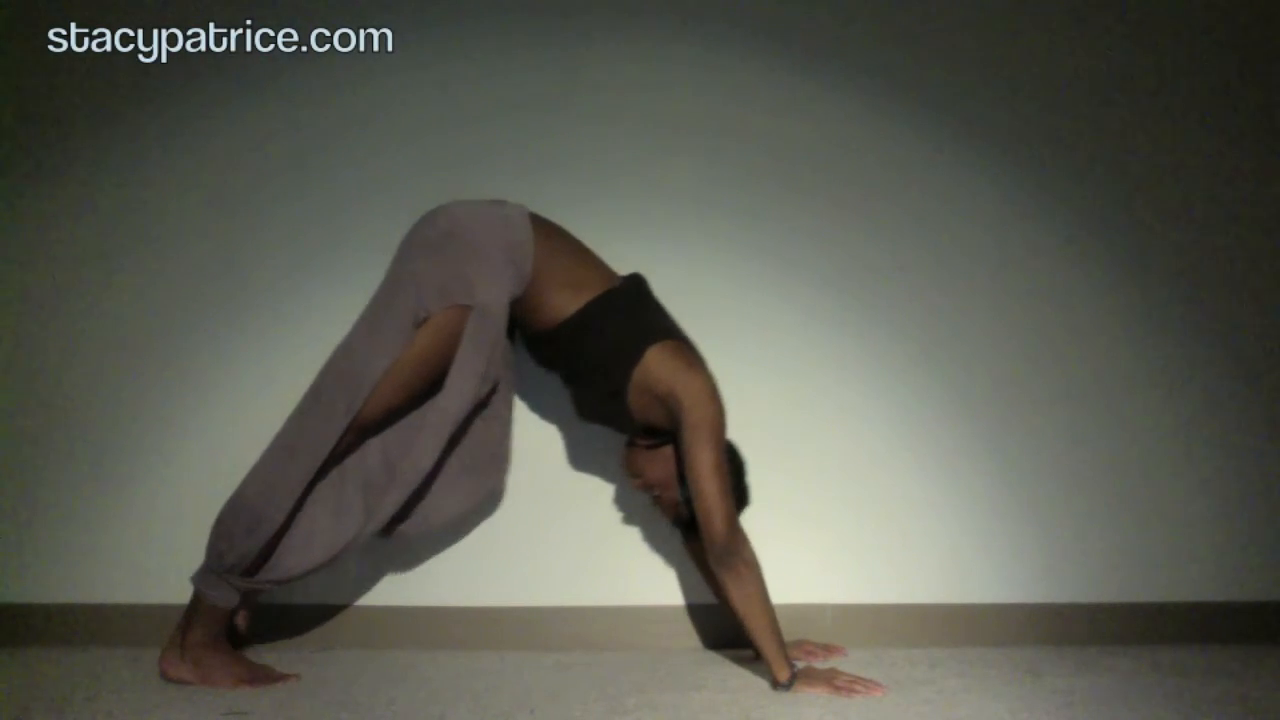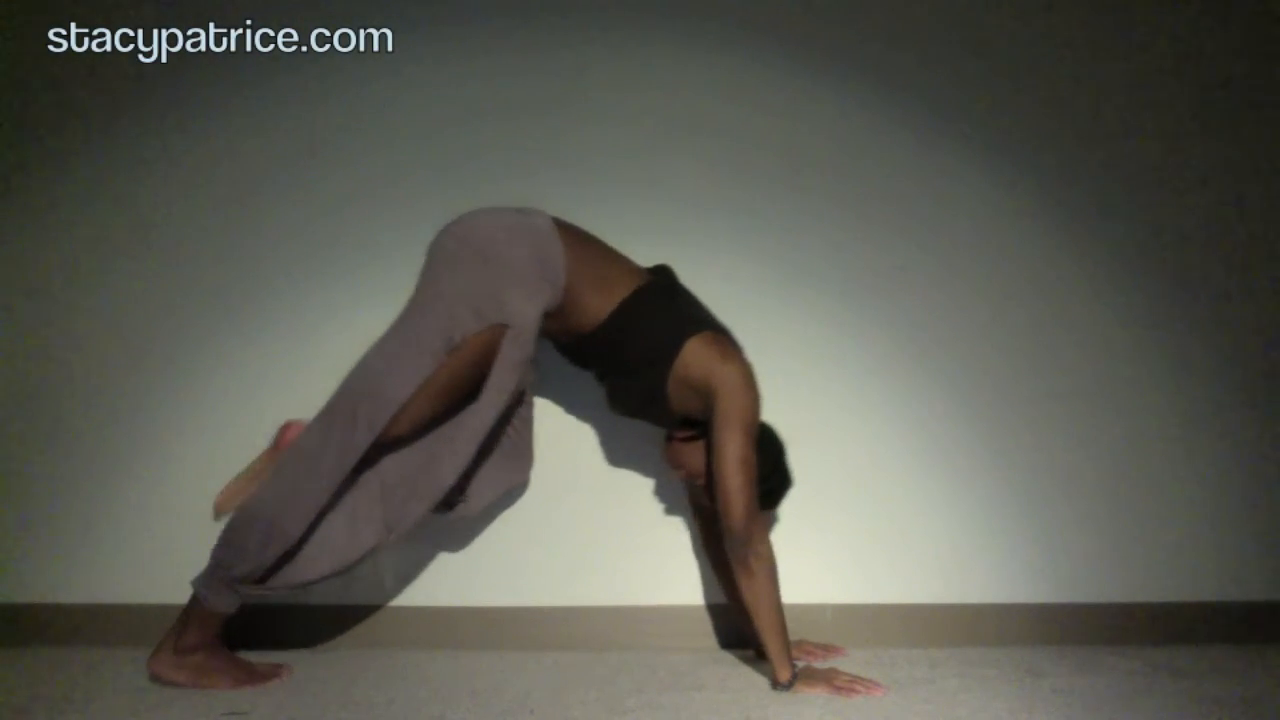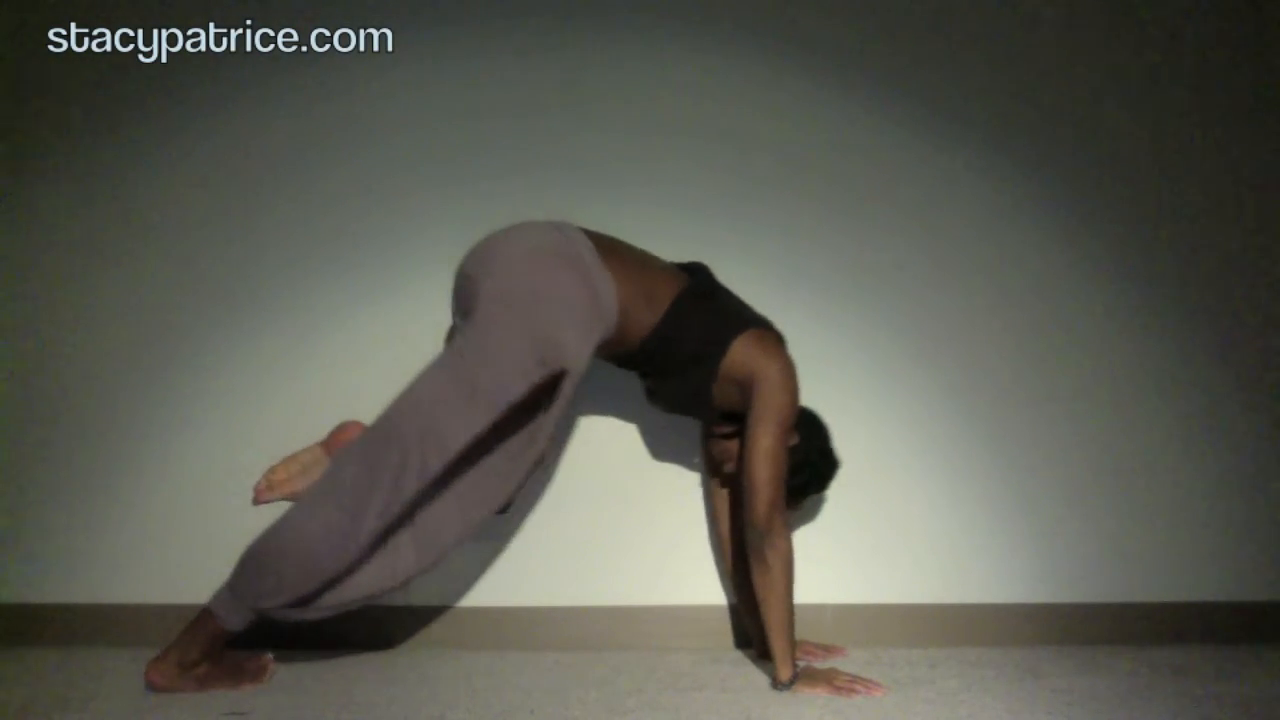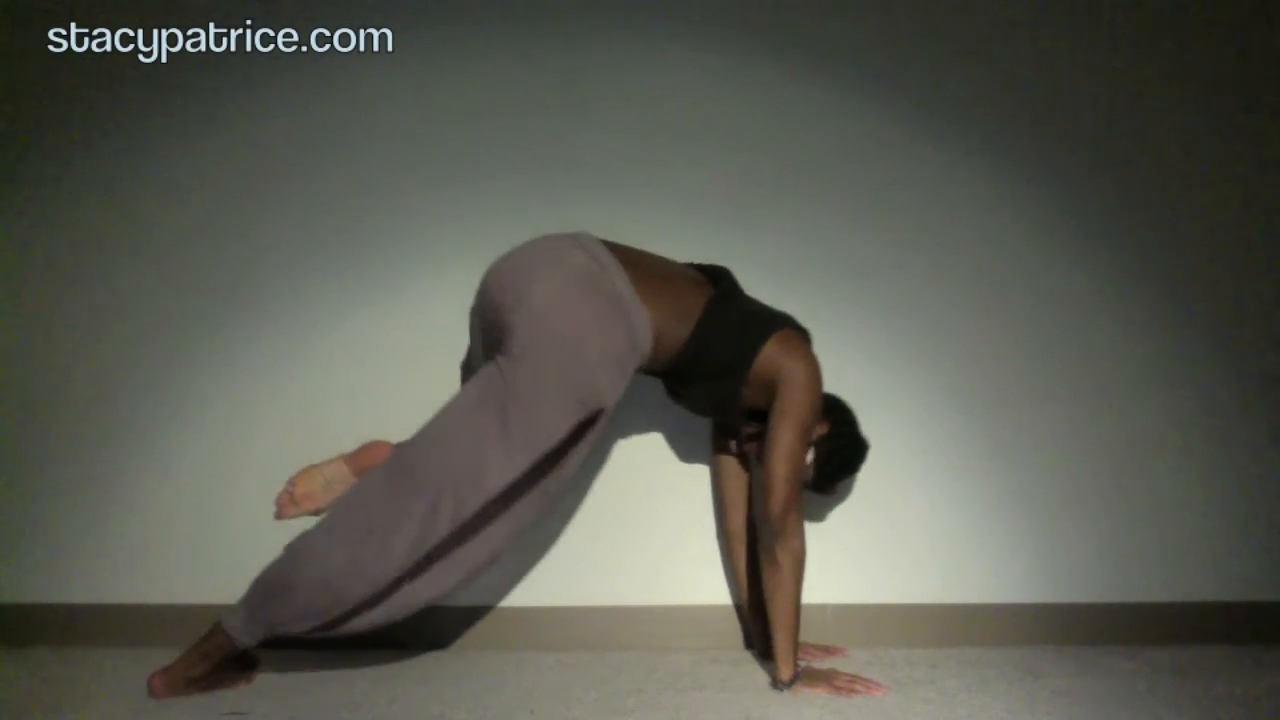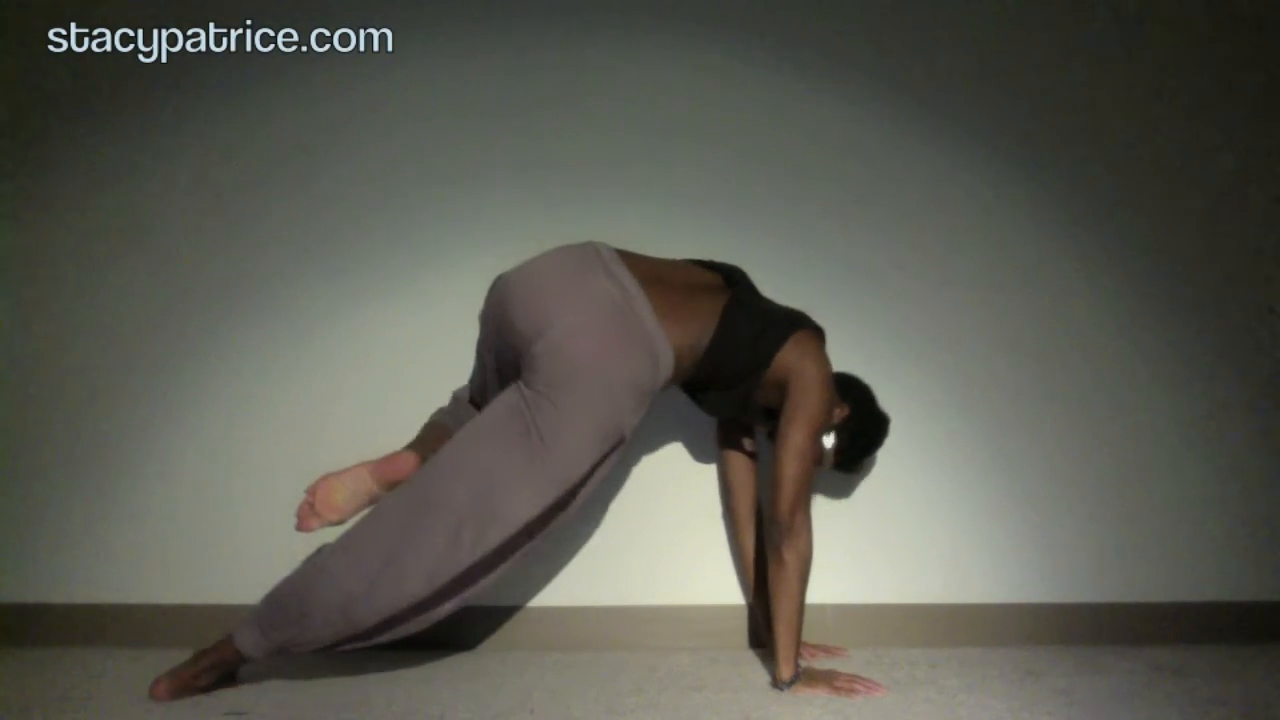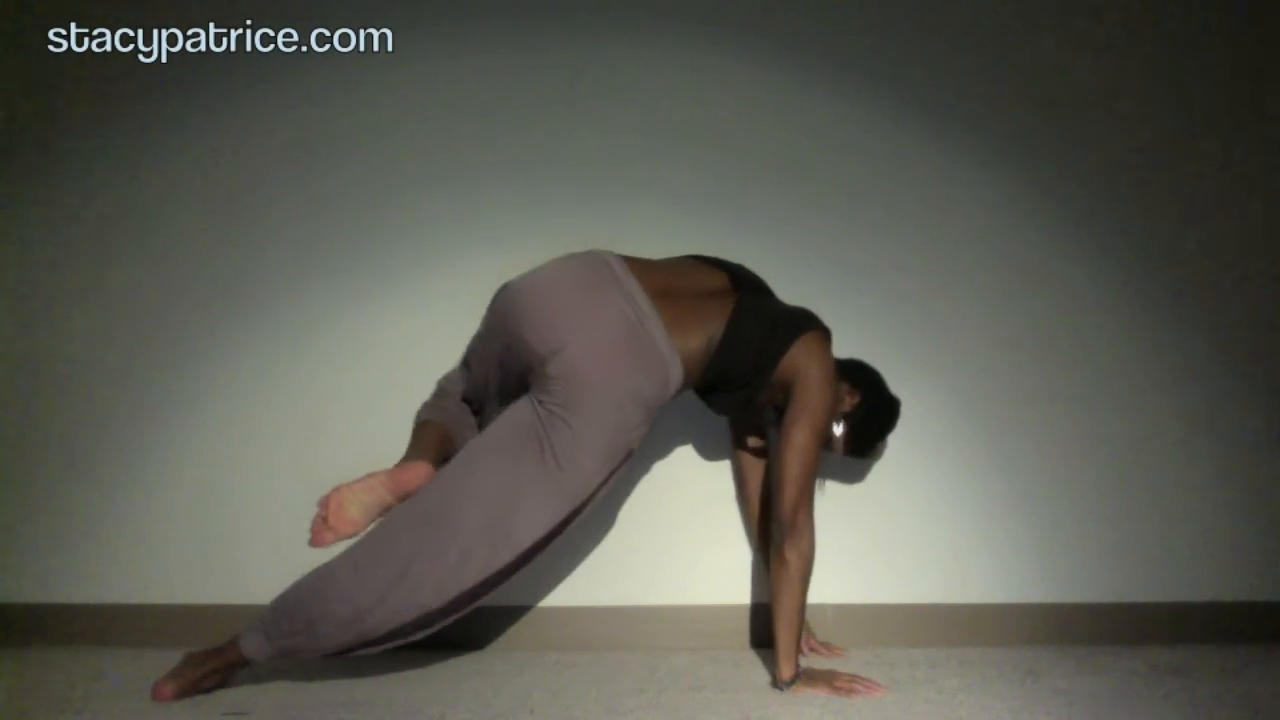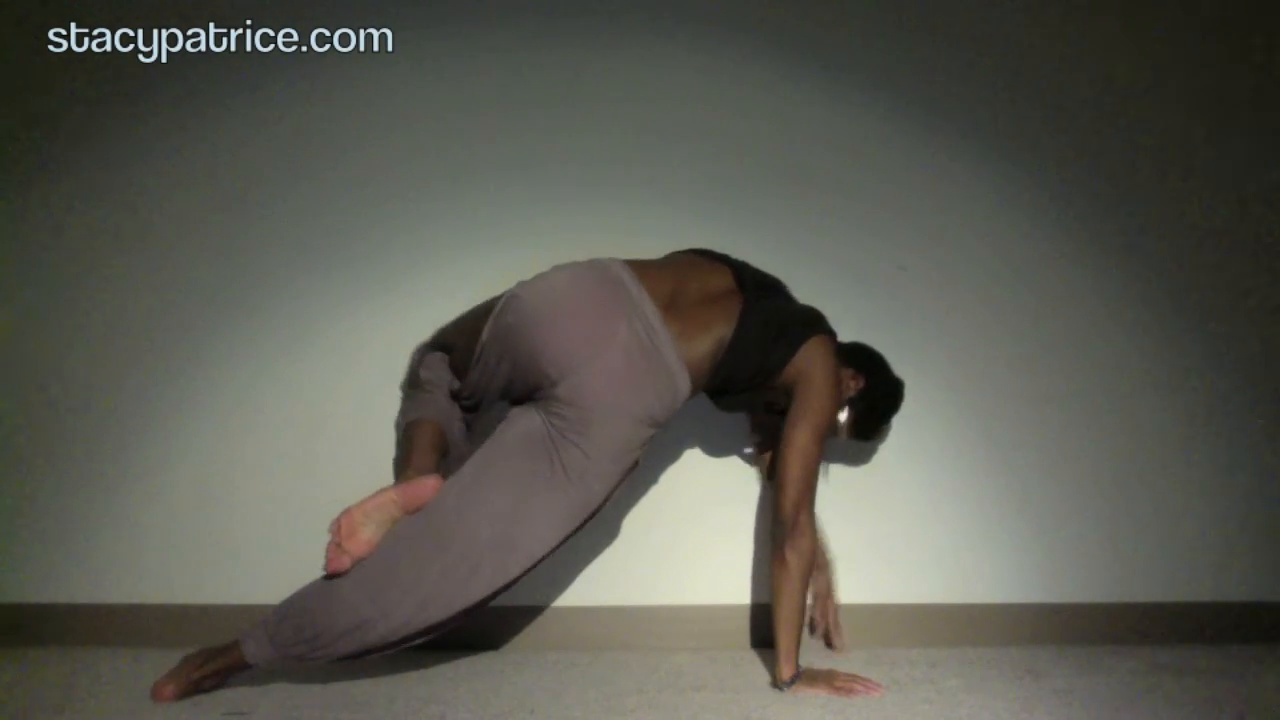
dt=0.5s
person 1, frame 1
left shoulder: (655, 407)
right shoulder: (687, 394)
left elbow: (705, 537)
right elbow: (724, 543)
left wrist: (773, 647)
right wrist: (785, 672)
left hip: (483, 284)
right hip: (474, 256)
left knee: (462, 475)
right knee: (335, 436)
left ankle: (248, 567)
right ankle: (196, 637)
person 1, frame 2
left shoulder: (697, 399)
right shoulder: (726, 382)
left elbow: (716, 526)
right elbow: (742, 534)
left wrist: (770, 641)
right wrist: (787, 671)
left hip: (510, 277)
right hip: (503, 263)
left knee: (490, 471)
right knee: (358, 444)
left ankle: (314, 453)
right ankle: (188, 641)
person 1, frame 3
left shoulder: (728, 389)
right shoulder: (769, 375)
left elbow: (729, 516)
right elbow: (763, 528)
left wrist: (769, 638)
right wrist: (788, 669)
left hip: (532, 266)
right hip: (548, 294)
left knee: (487, 475)
right knee: (400, 475)
left ankle: (361, 448)
right ankle: (191, 653)
person 1, frame 4
left shoulder: (744, 378)
right shoulder: (795, 372)
left elbow: (737, 513)
right elbow: (777, 527)
left wrist: (766, 632)
right wrist: (789, 667)
left hip: (540, 271)
right hip: (576, 325)
left knee: (490, 440)
right knee: (434, 498)
left ankle: (386, 463)
right ankle: (211, 653)
person 1, frame 5
left shoulder: (755, 356)
right shoulder: (808, 369)
left elbow: (743, 507)
right elbow: (785, 526)
left wrist: (772, 625)
right wrist: (788, 668)
left hip: (555, 279)
right hip: (598, 354)
left knee: (490, 417)
right knee: (447, 521)
left ankle: (414, 460)
right ankle: (231, 652)
person 1, frame 6
left shoulder: (762, 334)
right shoulder: (813, 369)
left elbow: (754, 484)
right elbow: (790, 525)
left wrist: (788, 615)
right wrist: (790, 668)
left hip: (562, 286)
right hip: (608, 378)
left knee: (472, 393)
right knee: (449, 538)
left ankle: (417, 465)
right ankle: (238, 650)
person 1, frame 7
left shoulder: (769, 312)
right shoulder: (818, 368)
left elbow: (769, 443)
right elbow: (790, 524)
left wrist: (817, 576)
right wrist: (789, 669)
left hip: (573, 296)
right hip: (616, 394)
left knee: (439, 365)
right knee: (455, 550)
left ankle: (419, 473)
right ankle: (240, 653)
